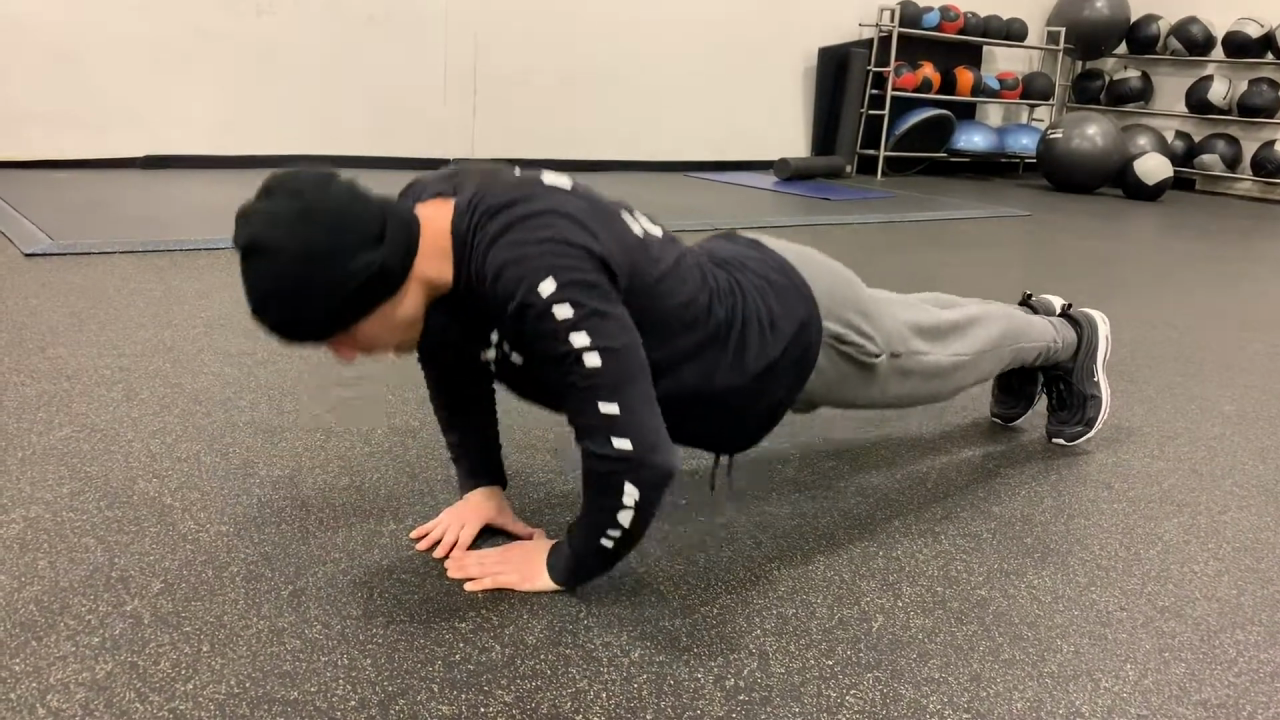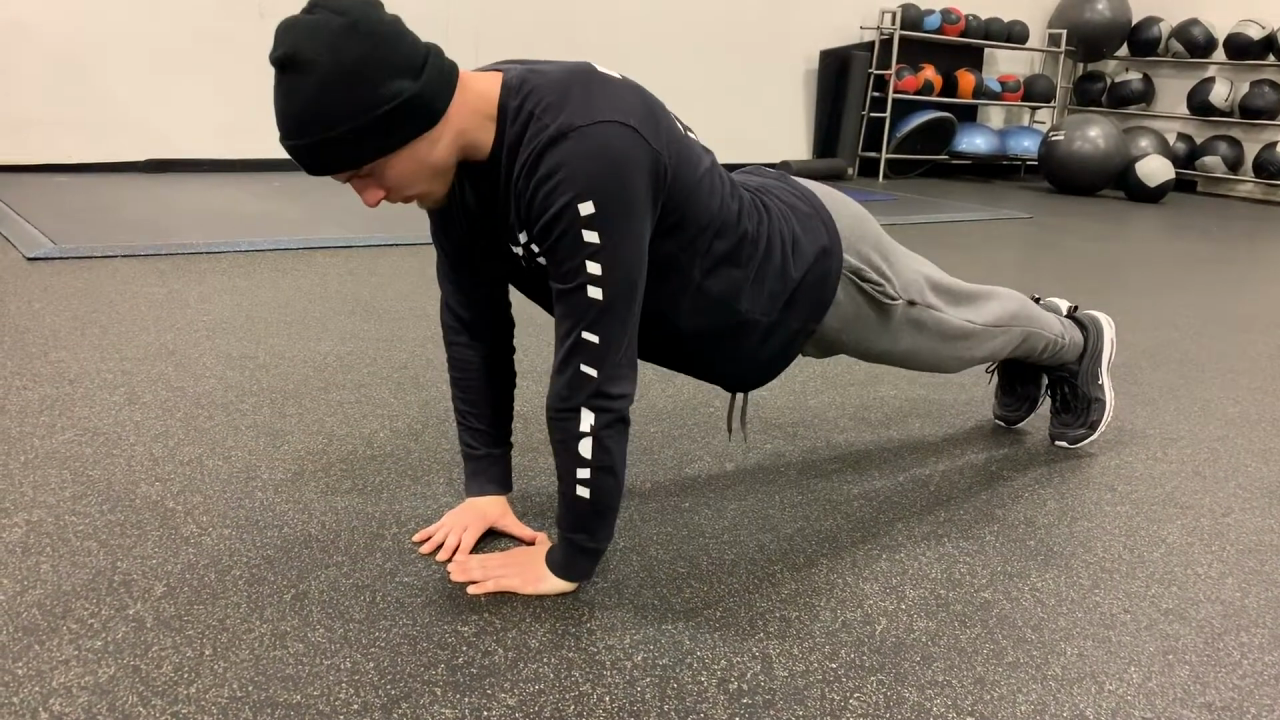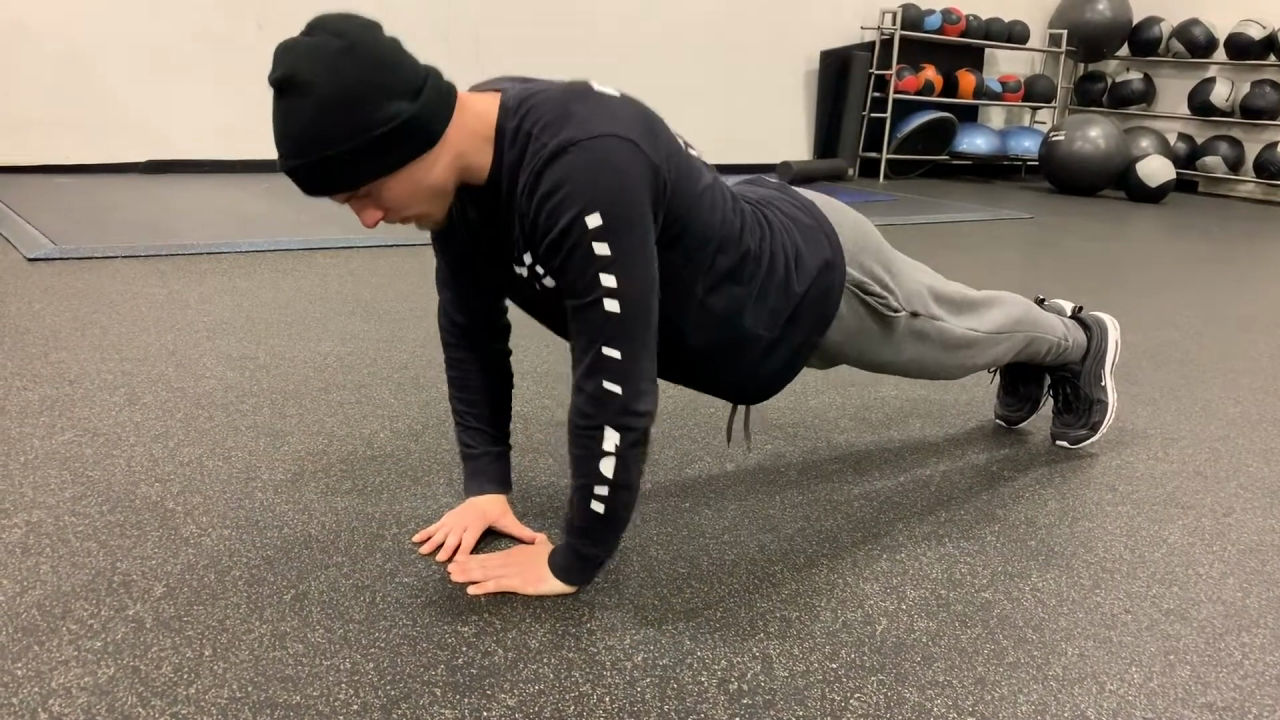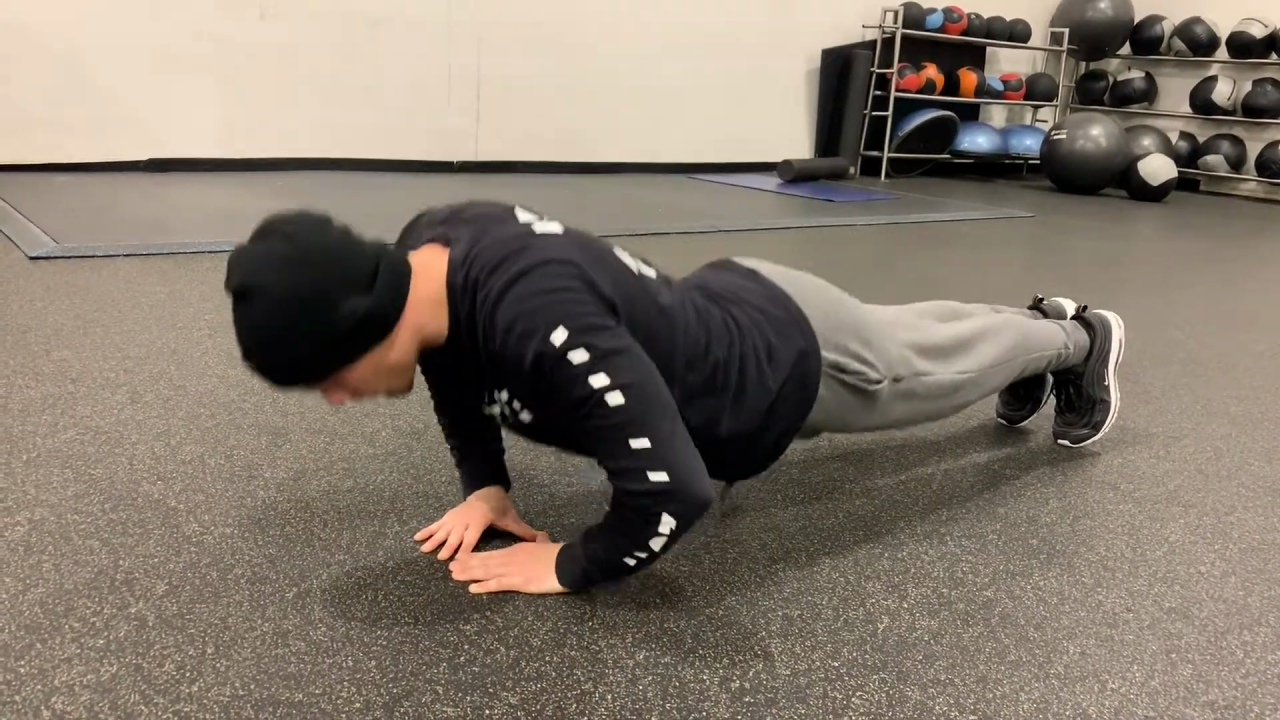
dt=0.4s
person 1, frame 1
left shoulder: (537, 269)
right shoulder: (423, 229)
left elbow: (637, 455)
right elbow: (456, 365)
left wrist: (566, 564)
right wrist: (481, 487)
left hip: (792, 332)
right hip: (728, 296)
left knee: (933, 352)
right knee: (914, 330)
left ankle: (1066, 341)
right ankle: (1028, 316)
person 1, frame 2
left shoulder: (586, 148)
right shoulder: (460, 140)
left elbow: (594, 371)
right elbow: (474, 321)
left wrist: (569, 561)
right wrist: (487, 486)
left hip: (810, 266)
right hip: (743, 256)
left knee: (953, 329)
right knee: (948, 335)
left ankle: (1073, 342)
right ankle: (1037, 334)
person 1, frame 3
left shoulder: (585, 174)
right shoulder: (462, 156)
left elbow: (619, 392)
right elbow: (472, 328)
left wrist: (569, 563)
right wrist: (488, 485)
left hip: (812, 281)
right hip: (747, 257)
left knee: (956, 334)
left ankle: (1076, 344)
right ankle: (1031, 363)
person 1, frame 4
left shoulder: (541, 323)
right shoulder: (421, 255)
left elbow: (674, 488)
right elbow: (459, 363)
left wrist: (566, 565)
right wrist: (485, 484)
left hip: (793, 359)
right hip: (727, 308)
left knee: (940, 363)
right knee: (913, 331)
left ankle: (1076, 339)
right ankle: (1031, 315)
